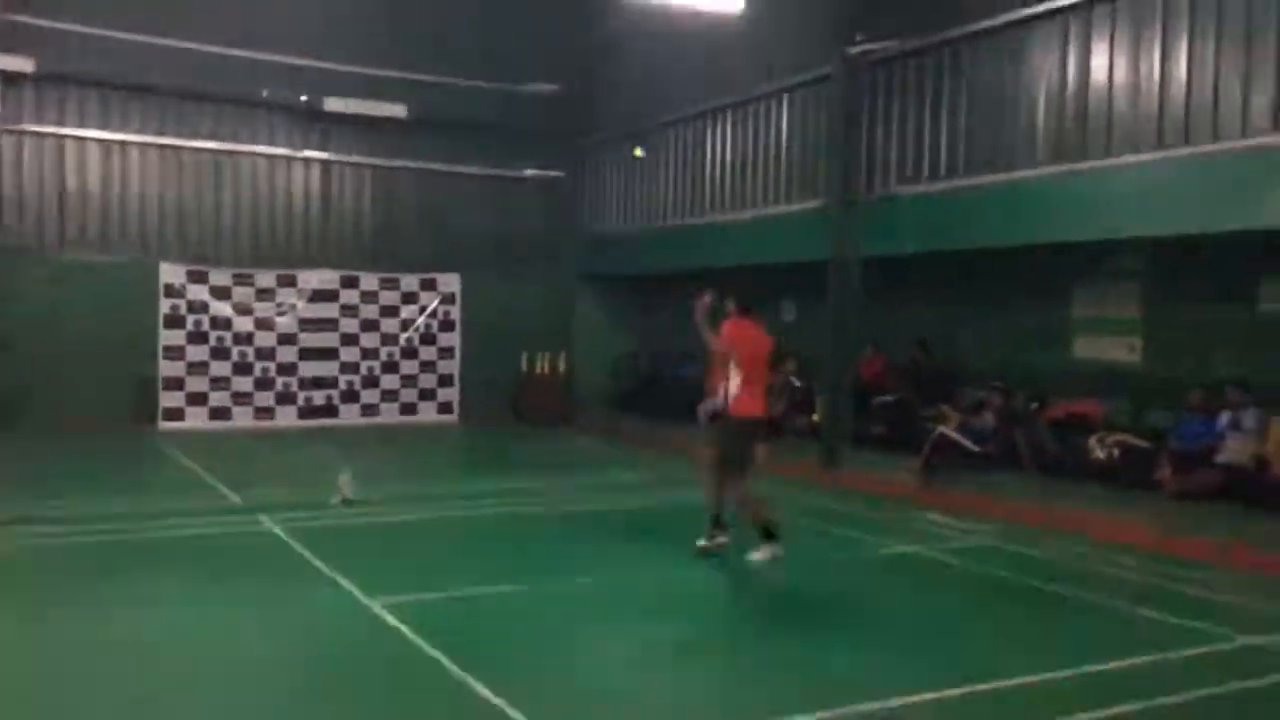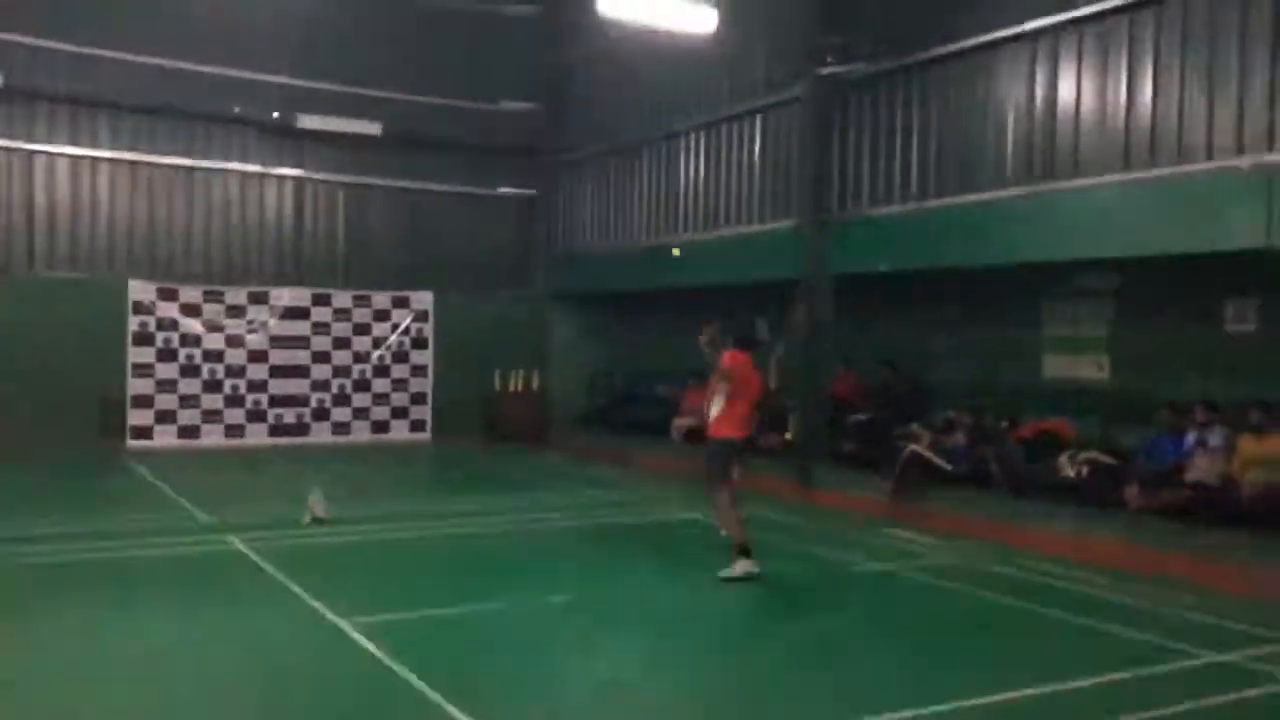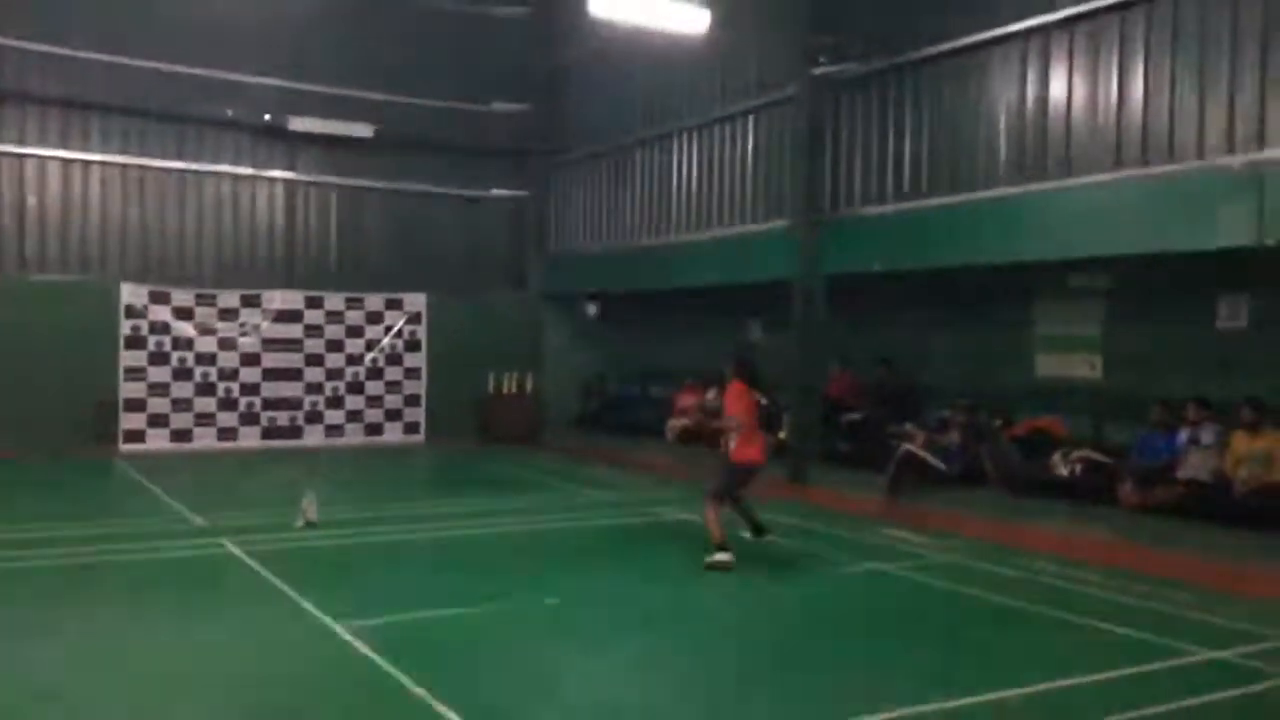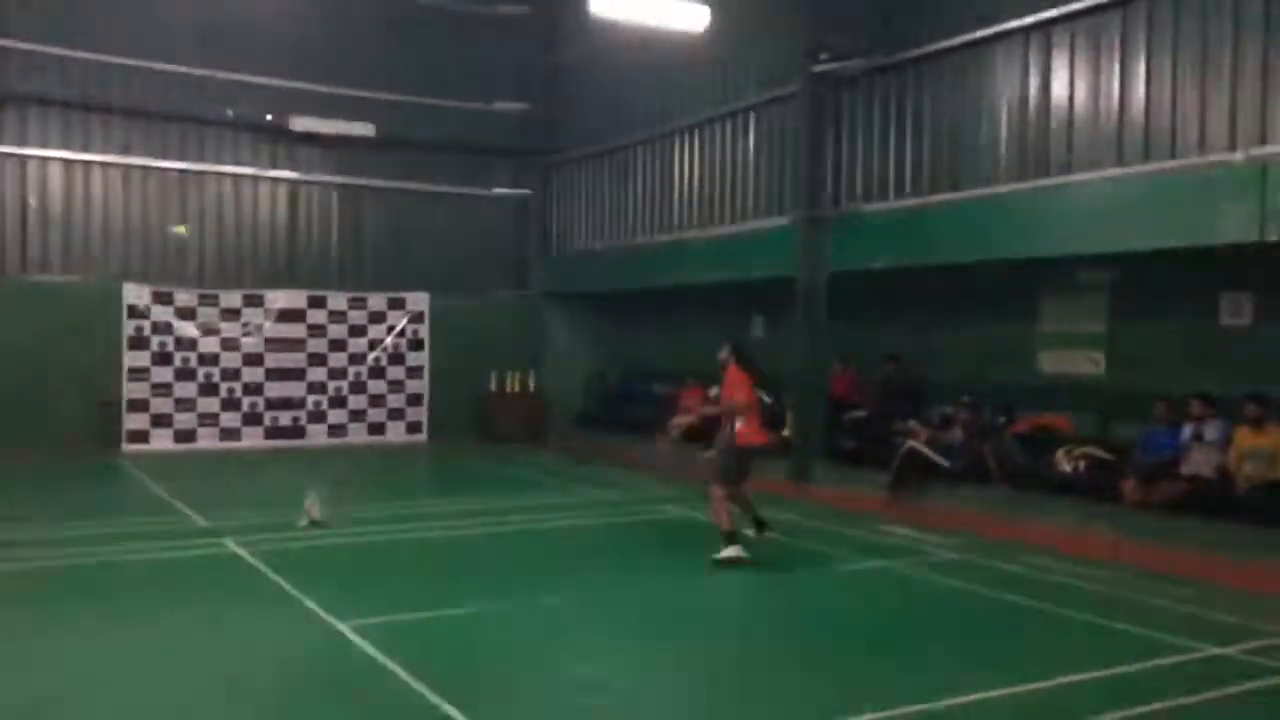
dt=0.2s
person 1, frame 1
left shoulder: (734, 326)
right shoulder: (764, 338)
left elbow: (720, 348)
left wrist: (700, 317)
left hip: (740, 414)
right hip: (752, 412)
left knee: (734, 480)
right knee: (718, 467)
left ankle: (770, 539)
right ankle: (717, 529)
person 1, frame 2
left shoulder: (732, 357)
right shoulder: (754, 373)
left elbow: (726, 375)
left hip: (722, 436)
right hip: (739, 435)
left knee: (721, 495)
right knee: (722, 483)
left ankle: (745, 558)
right ankle: (734, 531)
person 1, frame 3
left shoulder: (735, 388)
right shoulder: (747, 392)
left elbow: (737, 423)
left hip: (740, 458)
right hip: (755, 457)
left knee: (712, 504)
right knee: (730, 494)
left ankle: (722, 551)
right ankle: (759, 530)
person 1, frame 4
left shoulder: (735, 374)
right shoulder: (736, 376)
left elbow: (741, 405)
left wrist: (708, 411)
left hip: (743, 442)
right hip: (751, 440)
left knee: (718, 494)
right knee: (733, 486)
left ankle: (733, 545)
right ankle: (760, 525)
